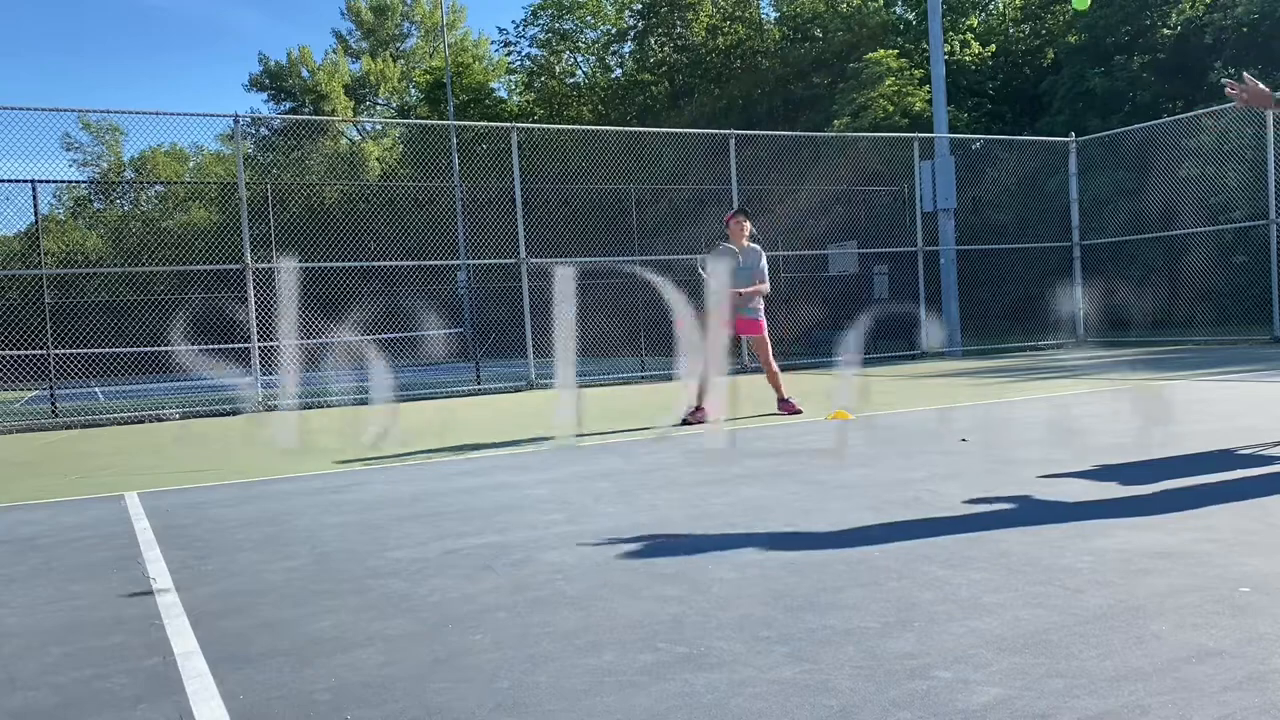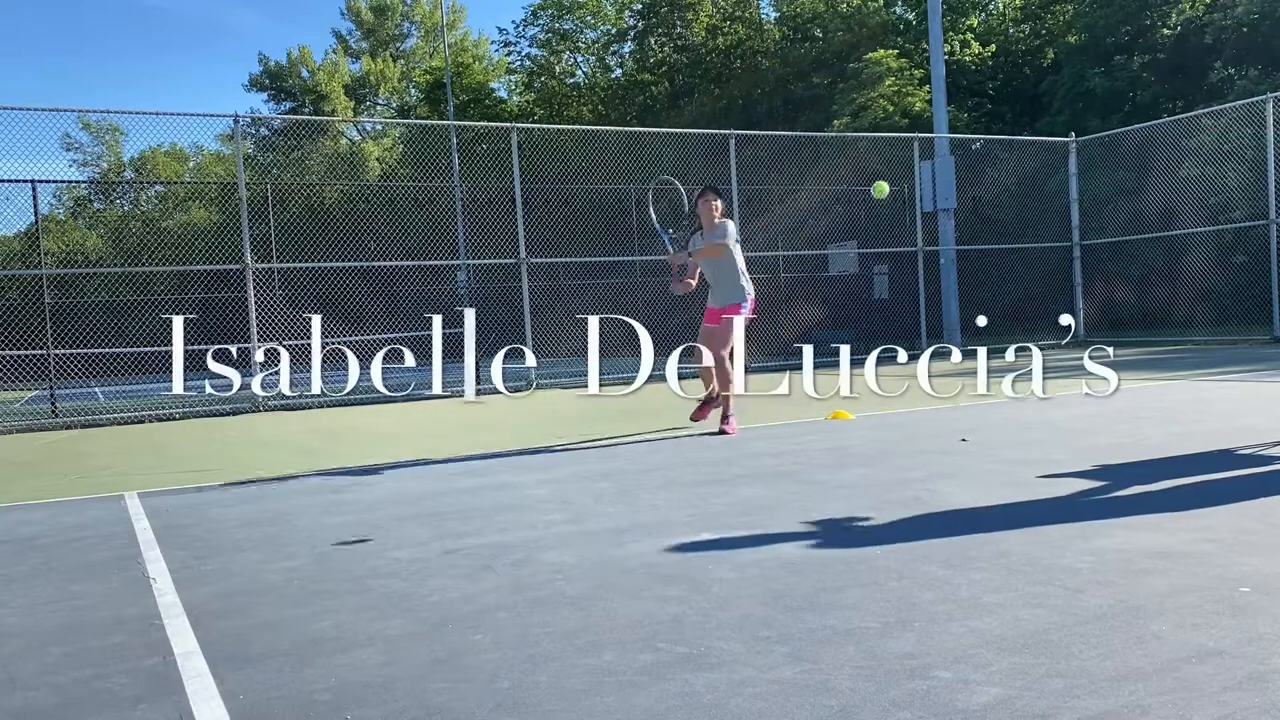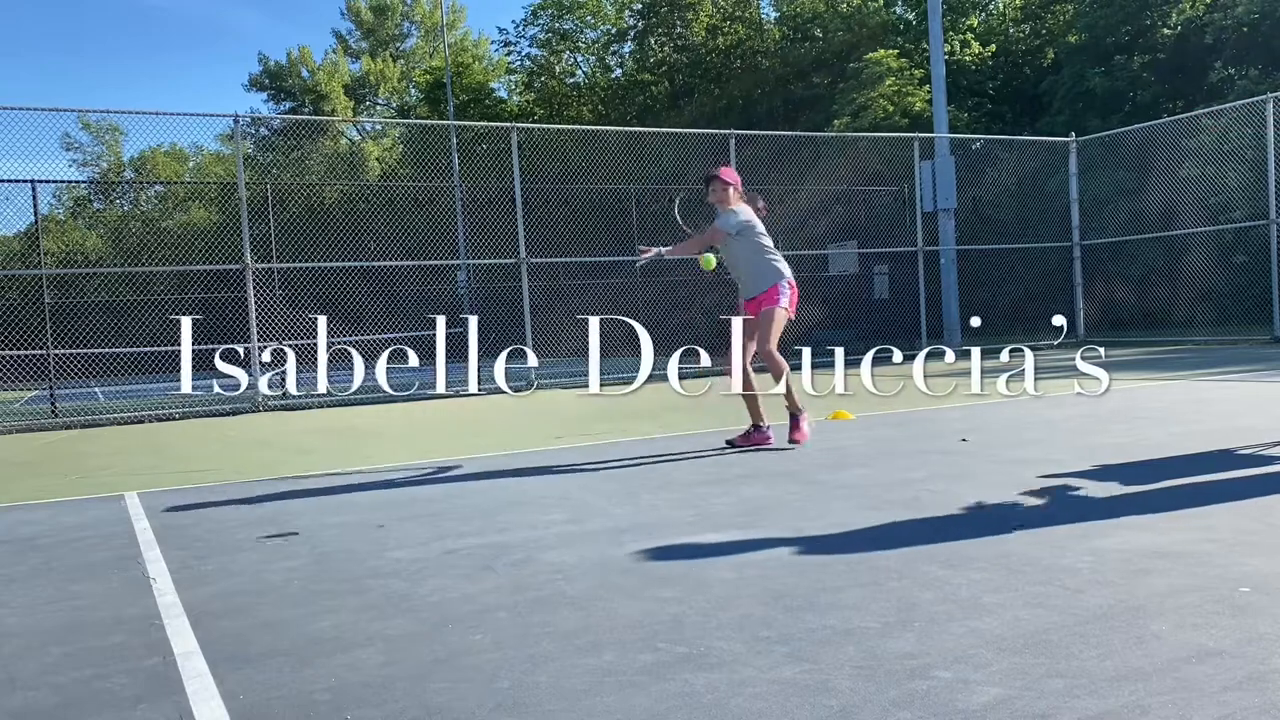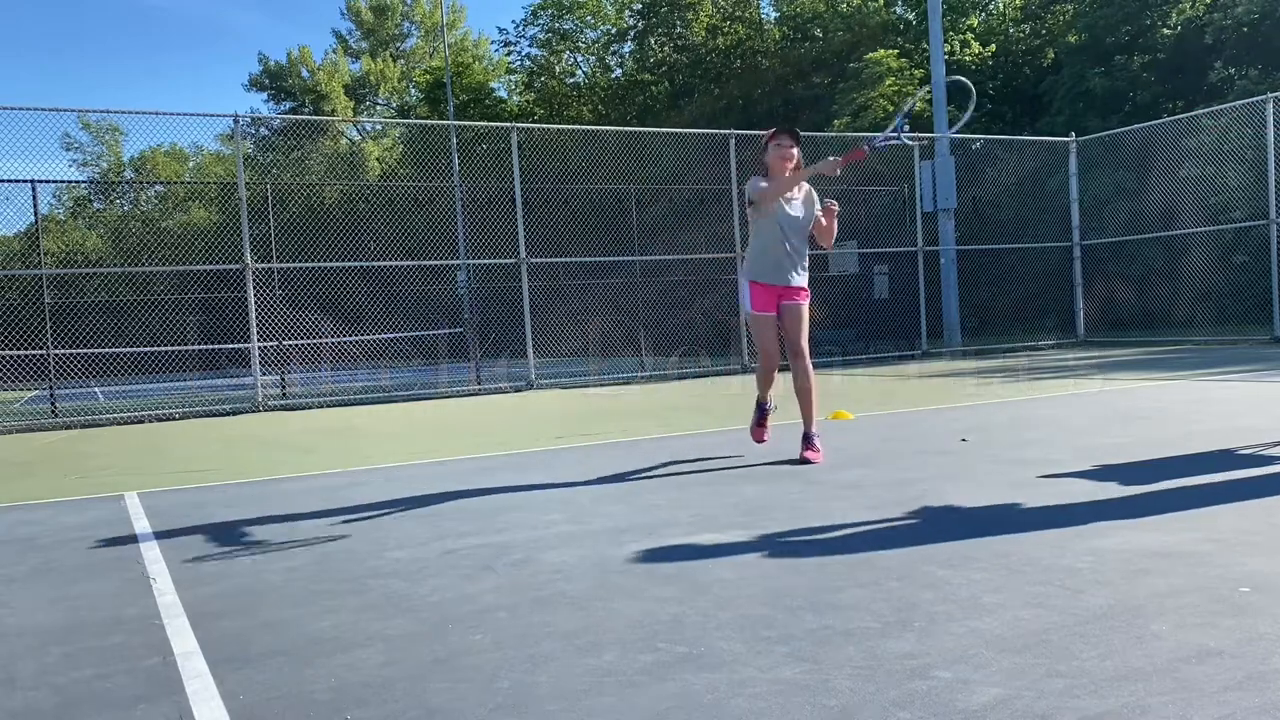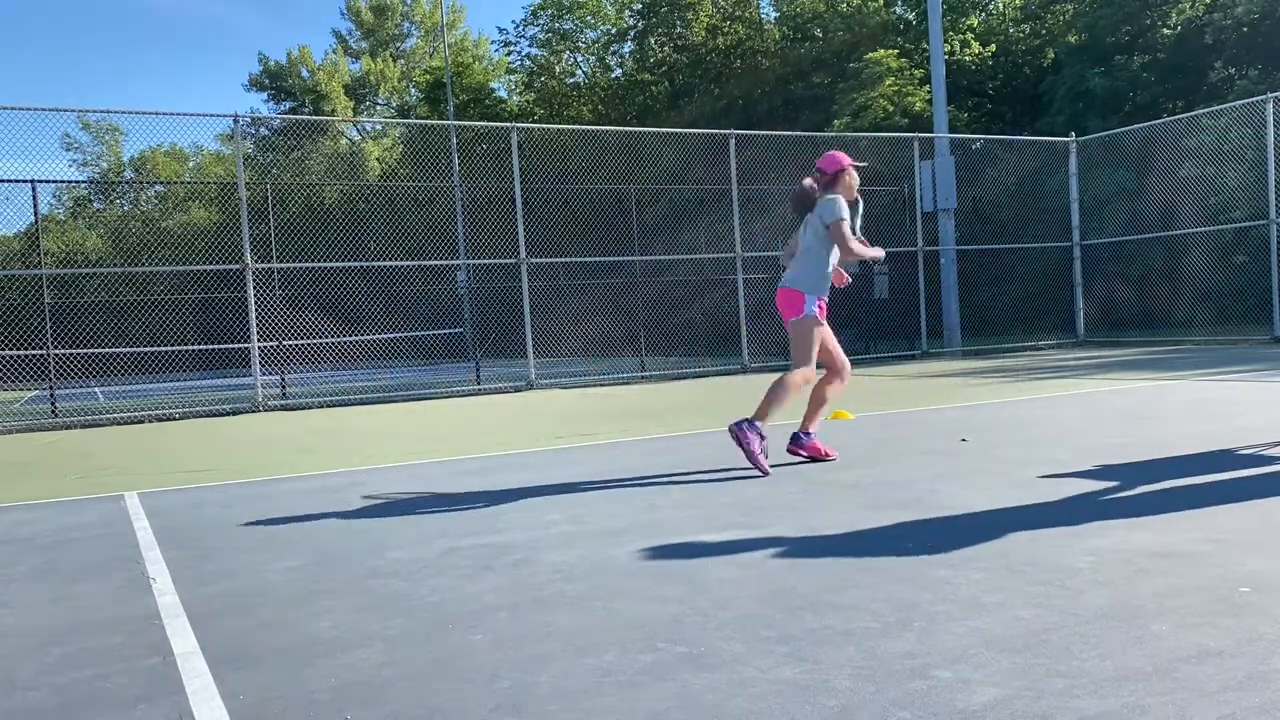
dt=0.5s
person 1, frame 1
left shoulder: (756, 252)
right shoulder: (719, 256)
left elbow: (765, 287)
left wrist: (740, 293)
left hip: (752, 313)
left knee: (768, 362)
left ankle: (783, 399)
right ankle: (700, 408)
person 1, frame 2
left shoulder: (727, 227)
right shoulder: (695, 239)
left elbow: (723, 247)
right elbow: (692, 278)
left wrist: (688, 256)
right wrist: (683, 283)
left hip: (739, 300)
right hip: (715, 304)
left knee: (720, 353)
left ankle: (728, 414)
right ankle: (712, 394)
person 1, frame 3
left shoulder: (732, 214)
right shoulder: (735, 216)
left elbow: (697, 242)
left wrist: (661, 250)
left hip: (776, 285)
right hip: (753, 298)
left knee: (766, 348)
left ankle: (797, 413)
right ankle: (760, 428)
person 1, frame 4
left shoulder: (808, 193)
right shoulder: (757, 186)
left elbow: (825, 241)
right elbow: (778, 188)
left wrist: (831, 218)
right wrist: (816, 169)
left hip: (794, 285)
right hip: (758, 281)
left knee: (800, 353)
right knee: (769, 359)
left ankle: (810, 435)
right ankle: (763, 403)
person 1, frame 5
left shoulder: (817, 208)
right shoulder: (835, 203)
left elbow: (789, 256)
right elbow: (851, 248)
left wrist: (831, 272)
right wrist: (873, 252)
left hip: (799, 294)
right hip: (802, 294)
left knee: (841, 370)
right knee: (805, 370)
left ankle: (805, 436)
right ankle: (751, 428)
